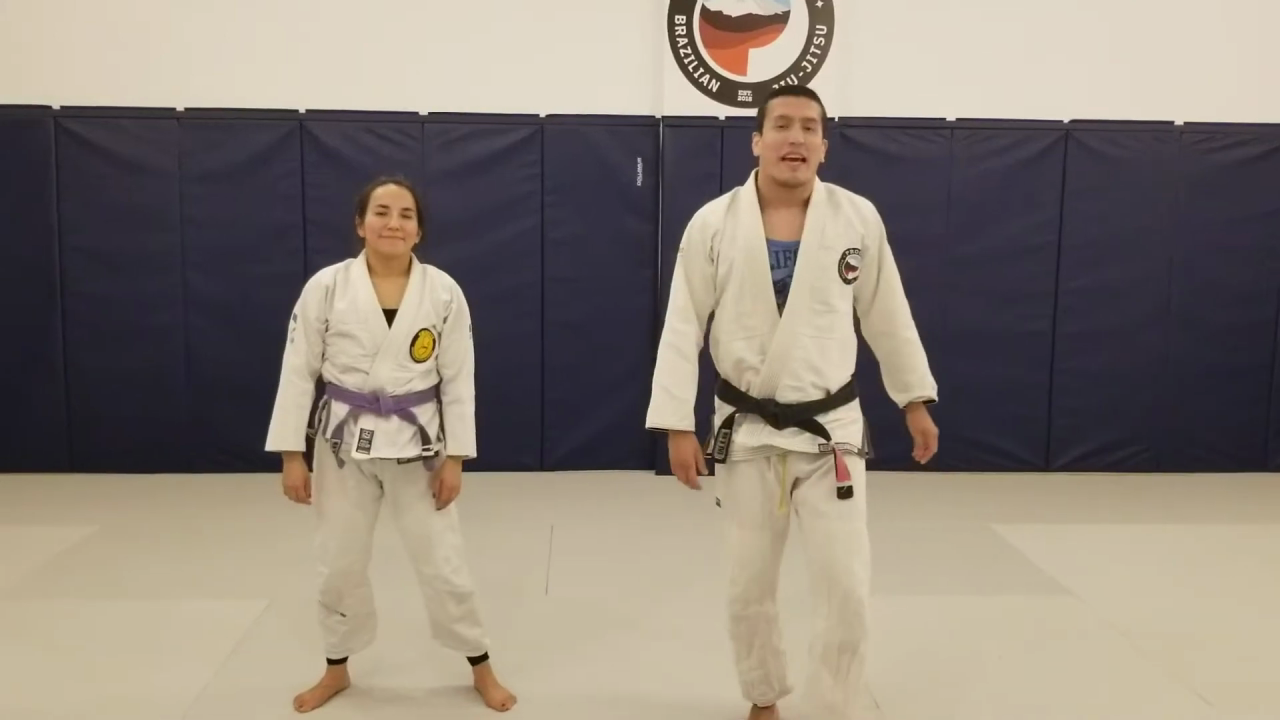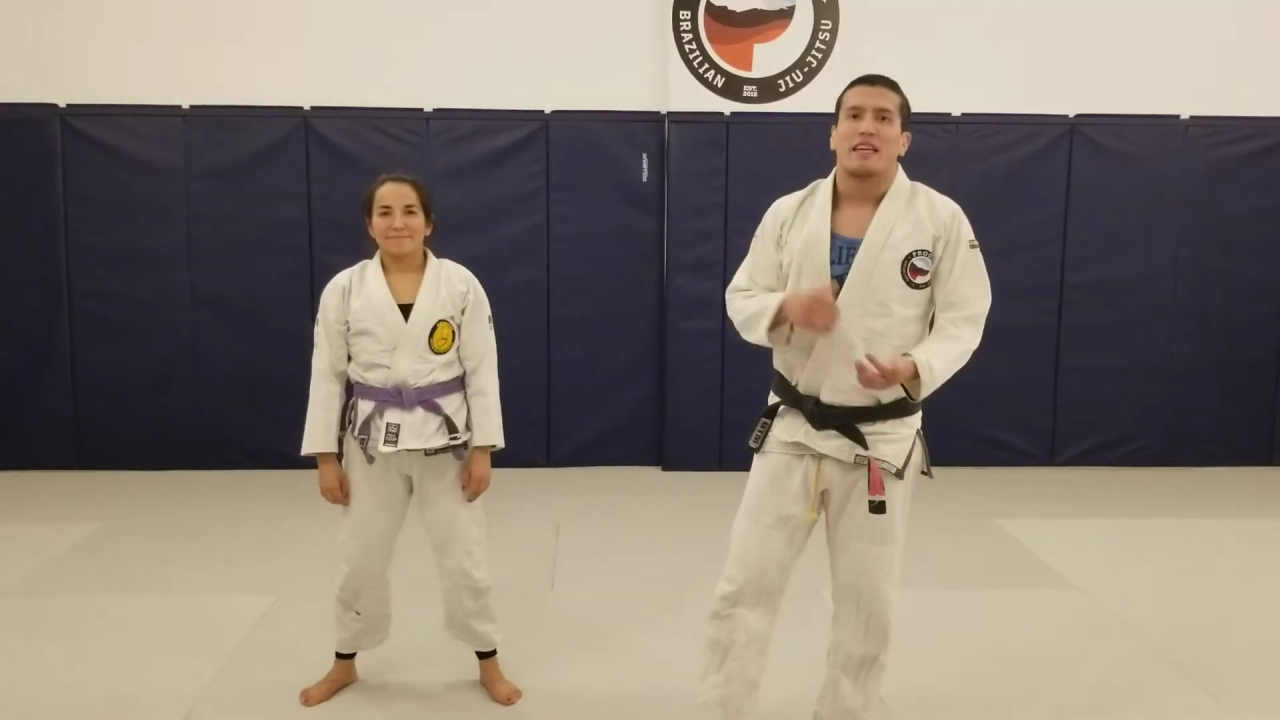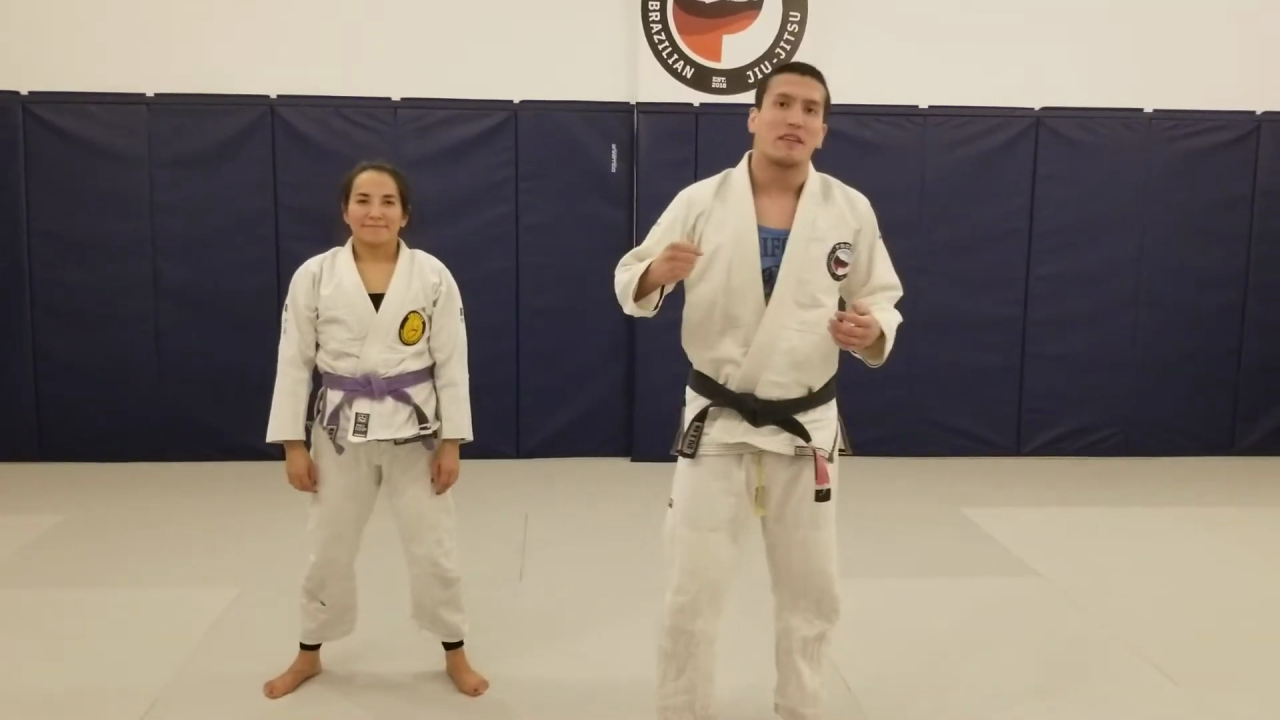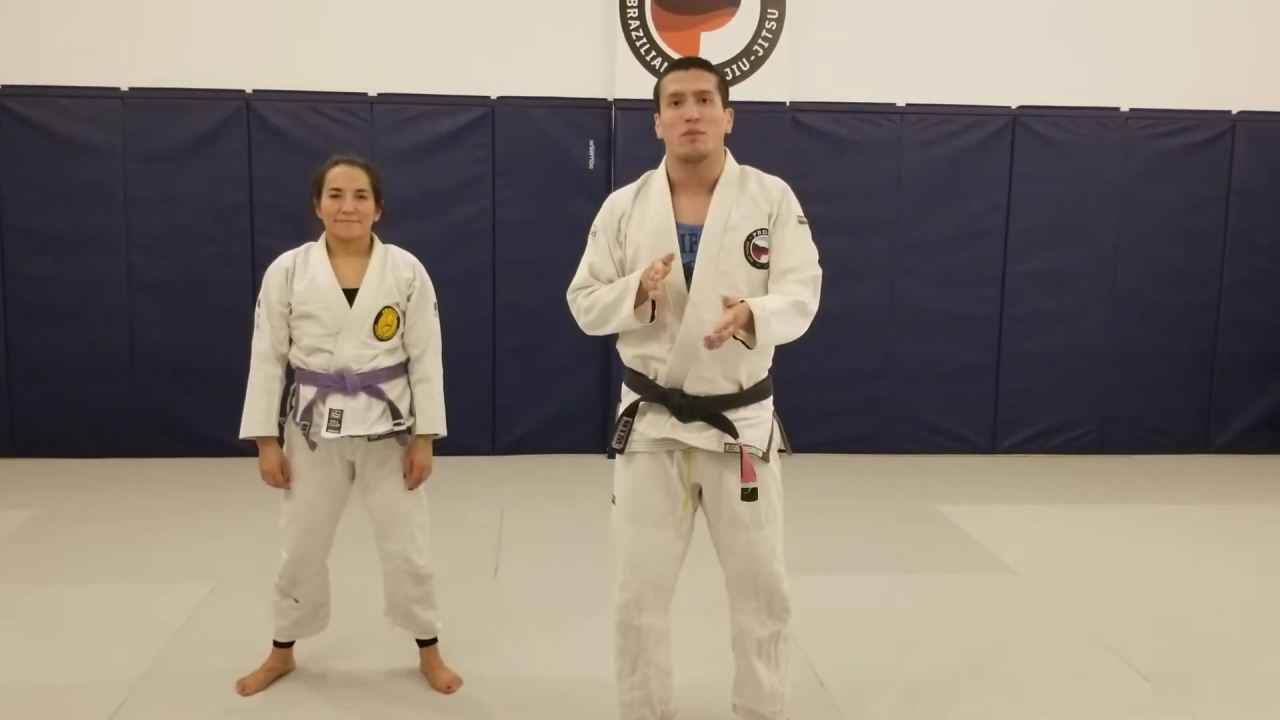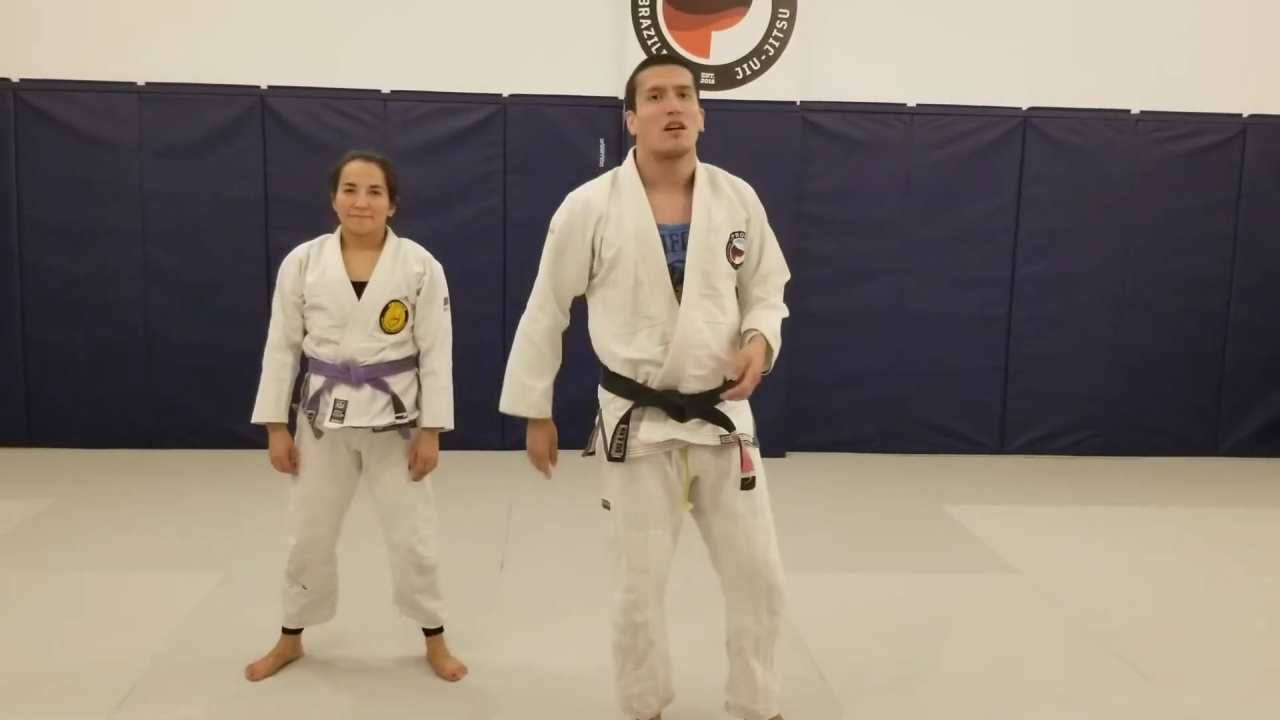
dt=1s
person 1, frame 1
left shoulder: (858, 217)
right shoulder: (713, 223)
left elbow: (886, 316)
right elbow: (683, 328)
left wrist: (915, 400)
right wrist: (677, 427)
left hip: (831, 428)
right hip: (746, 430)
left knee: (844, 591)
right knee: (749, 587)
person 1, frame 2
left shoulder: (941, 218)
right shoulder: (789, 212)
left elbow: (962, 320)
right elbow: (741, 302)
left wrist: (914, 369)
right wrist: (785, 308)
left hip: (881, 438)
right hip: (792, 428)
left knee: (865, 606)
right knee: (744, 588)
person 1, frame 3
left shoulder: (850, 209)
right shoulder: (699, 202)
left elbow: (878, 297)
right elbow: (629, 278)
left wrist: (873, 333)
right wrist: (654, 275)
left hip: (806, 427)
right hip: (716, 423)
left knee: (811, 590)
right knee: (692, 593)
person 1, frame 4
left shoulder: (772, 197)
right shoulder: (624, 206)
left elbow: (800, 294)
right elbow: (585, 304)
left wrist: (750, 316)
right wrist: (638, 291)
left hip: (741, 422)
right hip: (652, 422)
left knee: (761, 587)
right knee: (640, 592)
person 1, frame 5
left shoulder: (738, 197)
right shoulder: (591, 206)
left elbow: (768, 289)
right elbow: (546, 309)
left wrist: (760, 340)
right wrist: (535, 409)
left hip: (724, 418)
right hip: (638, 422)
left knee: (758, 579)
right knee: (639, 589)
person 2, frame 1
left shoulder: (444, 291)
right shoulder: (326, 286)
left elbow: (458, 380)
right elbow: (298, 371)
left wrist: (454, 458)
right wrist: (291, 454)
left hip: (417, 444)
right hip: (345, 443)
left knee: (443, 563)
right knee: (340, 563)
left ankle: (481, 667)
right ankle: (337, 669)
person 2, frame 2
left shoulder: (460, 284)
right shoulder: (343, 289)
left elbow: (482, 371)
right elbow: (327, 375)
left wrist: (482, 450)
right wrist: (326, 457)
left hip: (445, 439)
right hip: (373, 441)
left knee: (464, 556)
right knee: (360, 559)
left ankle: (487, 662)
right ankle: (344, 663)
person 2, frame 3
left shoulder: (432, 275)
right shoulder: (313, 275)
left elbow: (451, 363)
right elbow: (294, 362)
left wrist: (452, 442)
right wrist: (294, 444)
left hip: (414, 429)
right hip: (342, 431)
left knee: (434, 547)
right knee: (328, 548)
left ankle: (455, 653)
right ankle: (309, 654)
person 2, frame 4
left shoulder: (406, 270)
right shoulder: (287, 270)
left elbow: (426, 358)
right elbow: (267, 358)
left wrist: (425, 438)
right wrist: (266, 440)
left hip: (388, 425)
right hip: (315, 427)
left knee: (407, 545)
right knee: (301, 546)
left ankle: (428, 651)
right ankle: (282, 652)
person 2, frame 5
left shoulder: (420, 265)
right shoulder: (302, 262)
left elbow: (436, 352)
right elbow: (281, 346)
left wrist: (431, 430)
right wrist: (276, 426)
left hip: (395, 417)
right hip: (325, 417)
left knee: (412, 535)
right knee: (308, 534)
left ankle: (434, 640)
right ankle: (291, 638)
